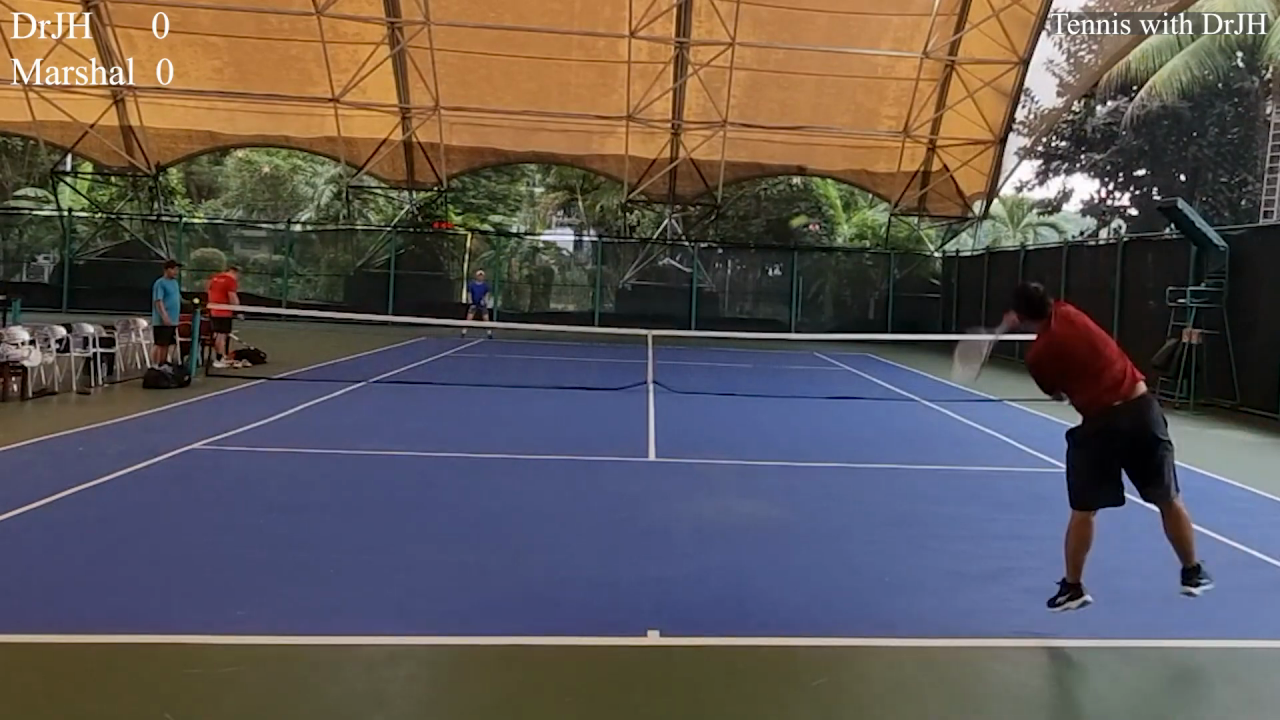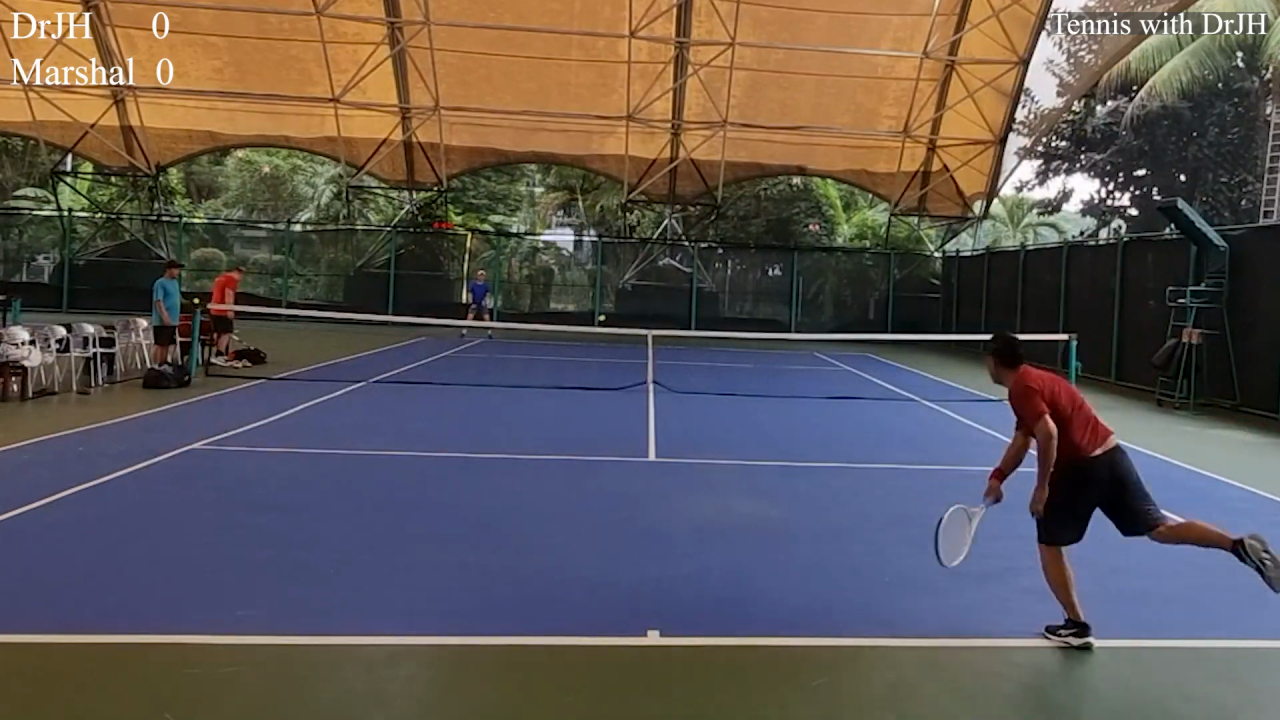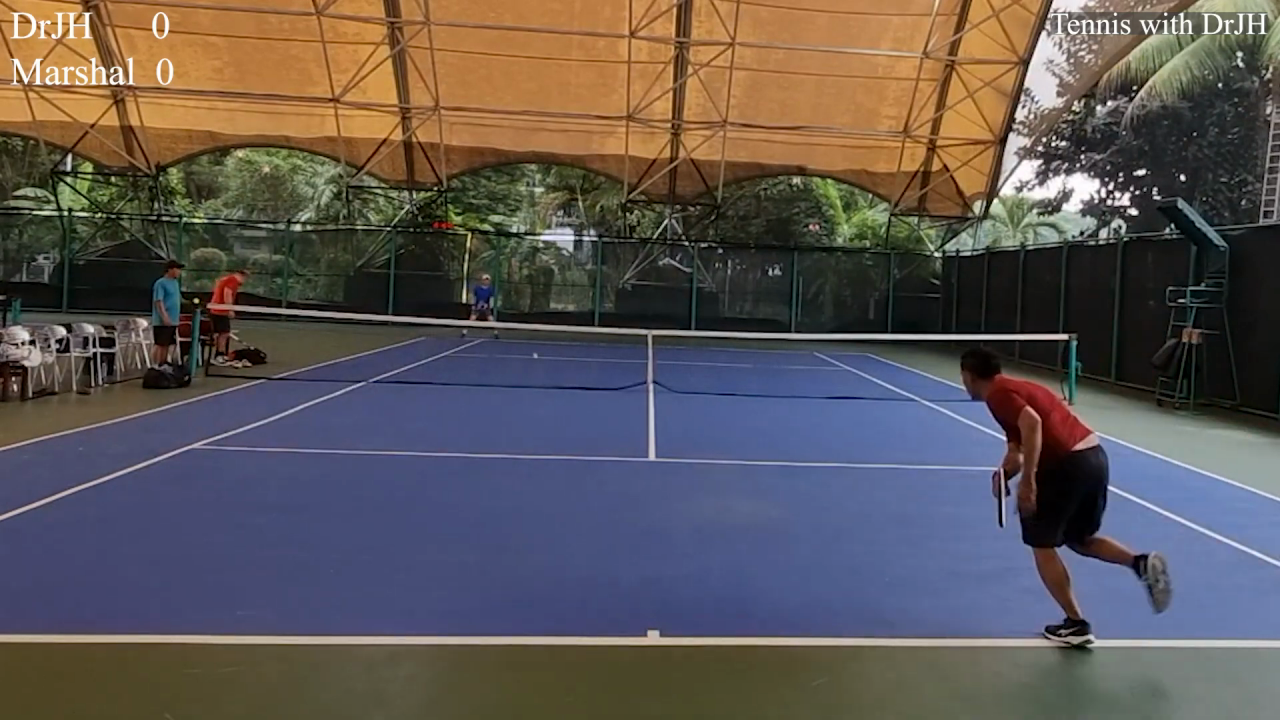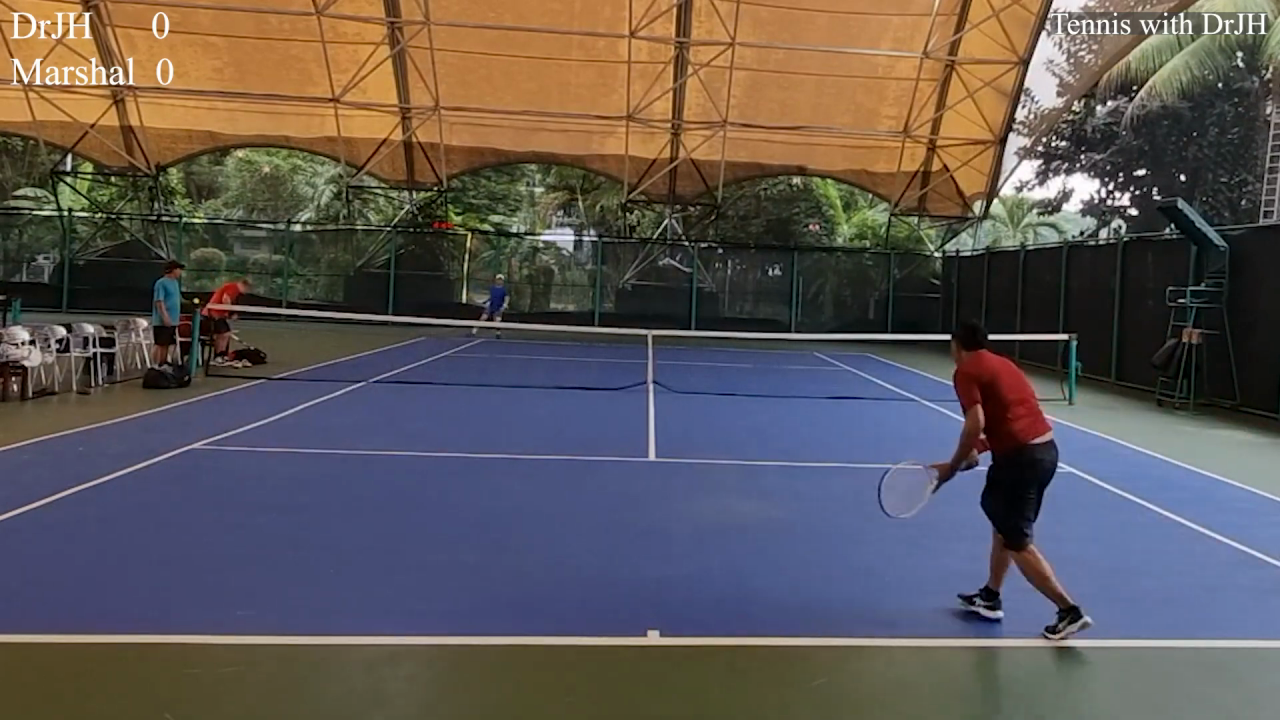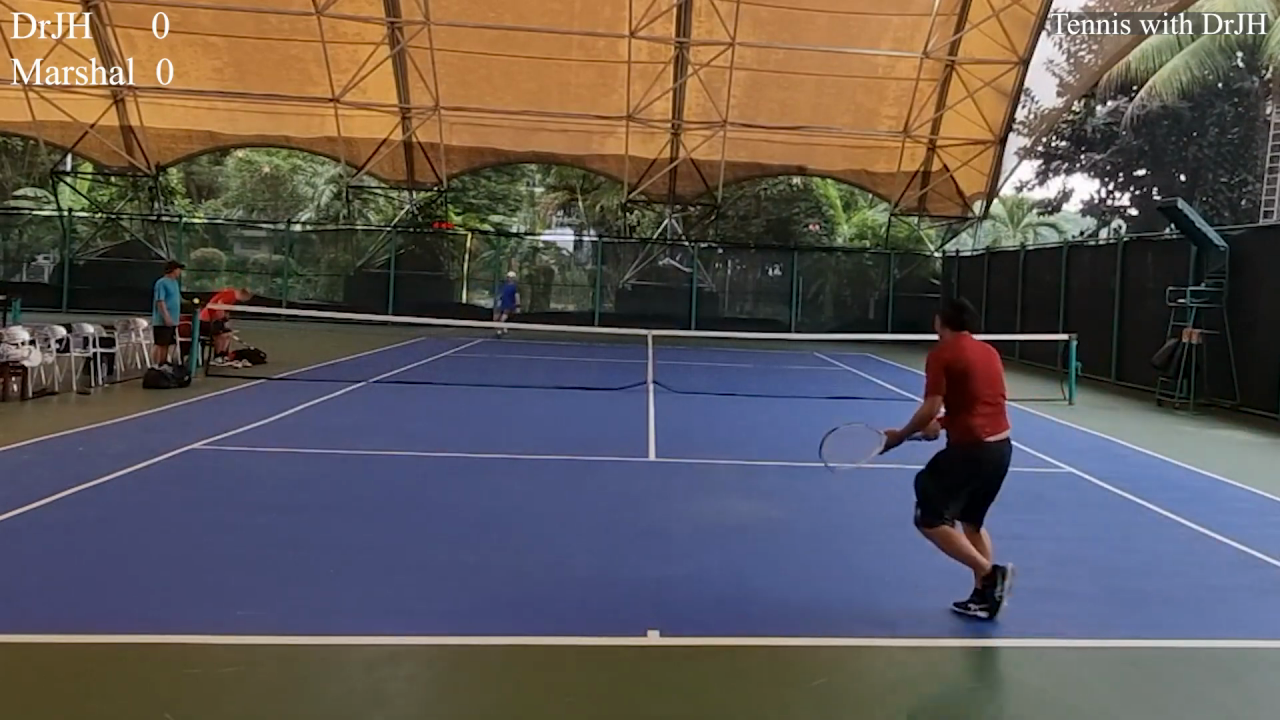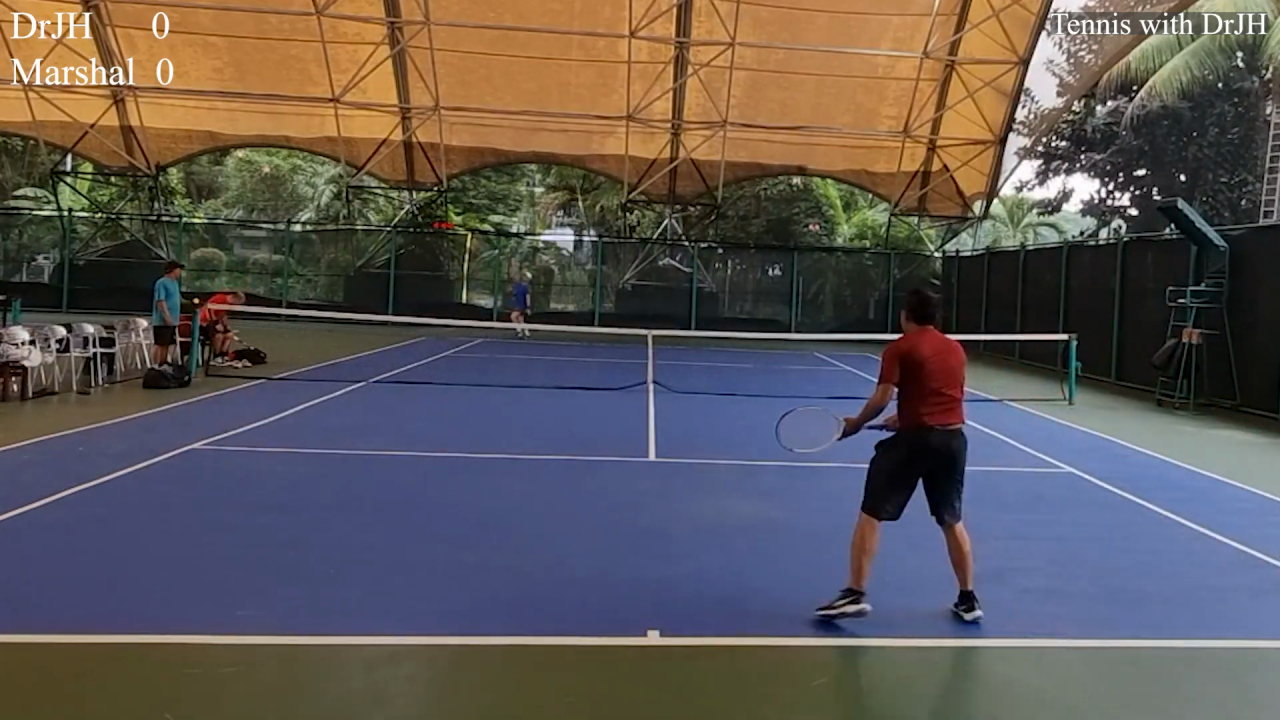
dt=0.2s
person 1, frame 1
left shoulder: (1037, 355)
right shoulder: (1067, 314)
right elbow: (1042, 302)
right wrist: (1017, 318)
left hip: (1101, 424)
right hip: (1142, 409)
left knee: (1084, 511)
right knee: (1167, 498)
left ankle: (1073, 588)
right ankle: (1193, 572)
person 1, frame 2
left shoulder: (1024, 388)
right shoulder: (1040, 378)
left elbow: (1048, 434)
right elbow: (1022, 440)
left wrist: (1042, 490)
right wrist: (998, 476)
left hip: (1084, 467)
right hip: (1113, 458)
left knee: (1049, 544)
right knee: (1160, 525)
left ankle: (1075, 627)
right ankle: (1244, 546)
person 1, frame 3
left shoulder: (998, 395)
right shoulder: (1019, 387)
left elbow: (1032, 424)
right elbow: (1018, 447)
left wrist: (1028, 483)
right wrist: (1003, 475)
left hip: (1071, 465)
right hip: (1094, 457)
left knee: (1042, 545)
right knee: (1082, 539)
left ankle: (1076, 625)
right ankle: (1141, 562)
person 1, frame 4
left shoulder: (967, 372)
right shoulder: (1004, 366)
left elbow: (975, 422)
left wrist: (953, 465)
right wrist: (981, 446)
left hip: (1019, 457)
right hip: (1046, 449)
left knee: (1016, 542)
right knee: (1006, 526)
left ankle: (1069, 611)
right ankle: (989, 597)
person 1, frame 5
left shoulder: (942, 355)
right shoulder: (990, 352)
left elbow: (931, 408)
left wrist: (900, 435)
right wrist: (943, 422)
left hip: (970, 449)
right hip: (1001, 447)
left knee: (932, 523)
right knee: (972, 523)
left ankle: (992, 571)
right ankle: (986, 596)
person 1, frame 6
left shoulder: (901, 348)
right shoulder: (955, 349)
left elbow: (882, 397)
left wrist: (856, 422)
left hip: (915, 440)
right hip: (954, 440)
left knee: (871, 515)
right knee: (951, 521)
left ankle: (856, 594)
right ankle: (968, 599)
